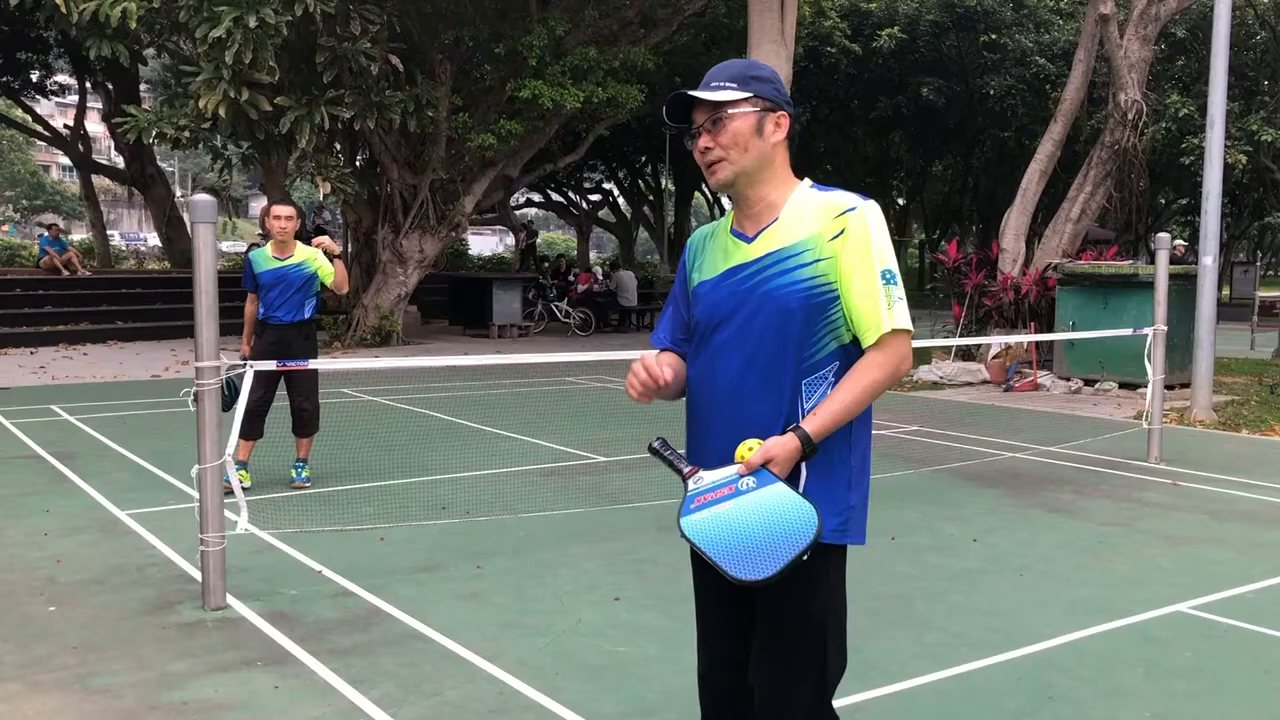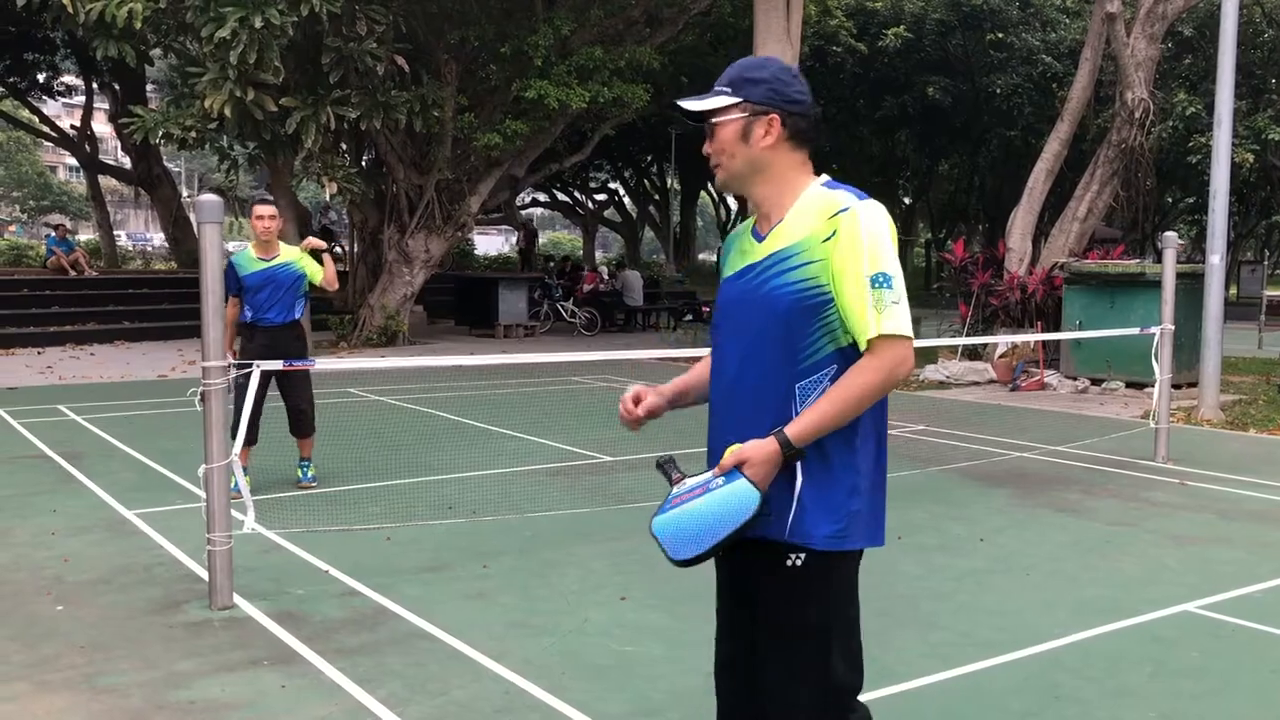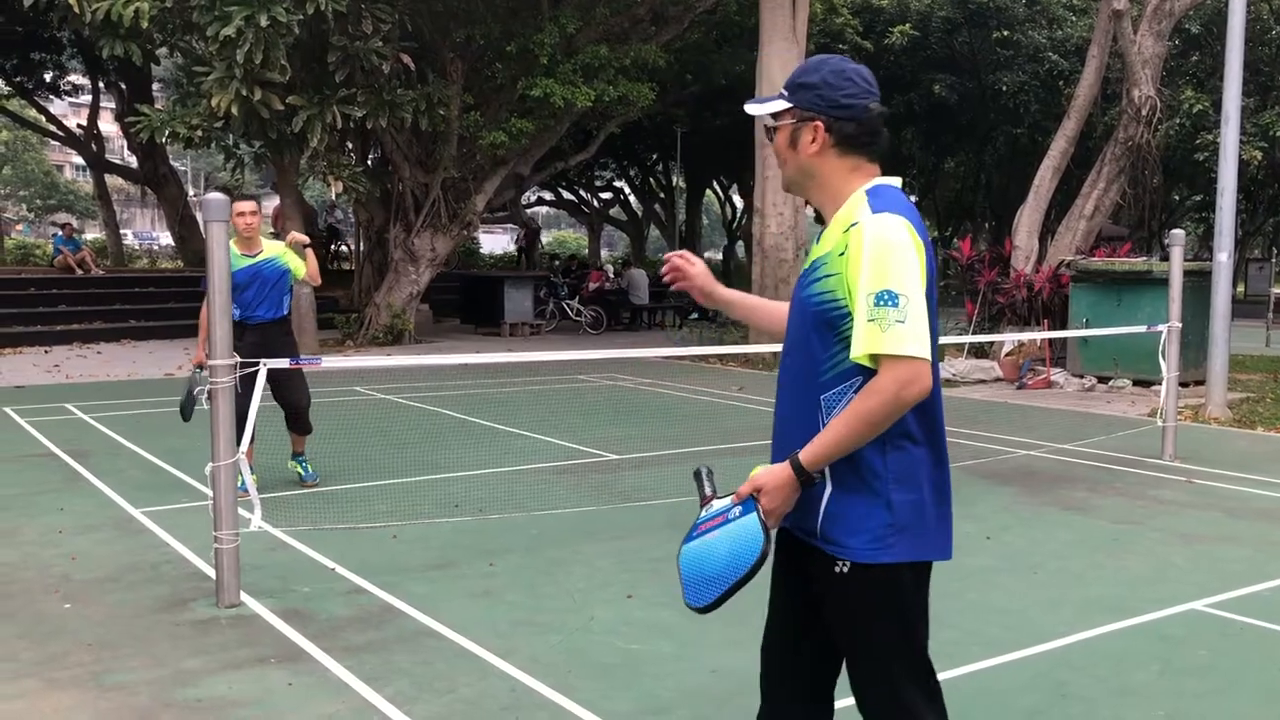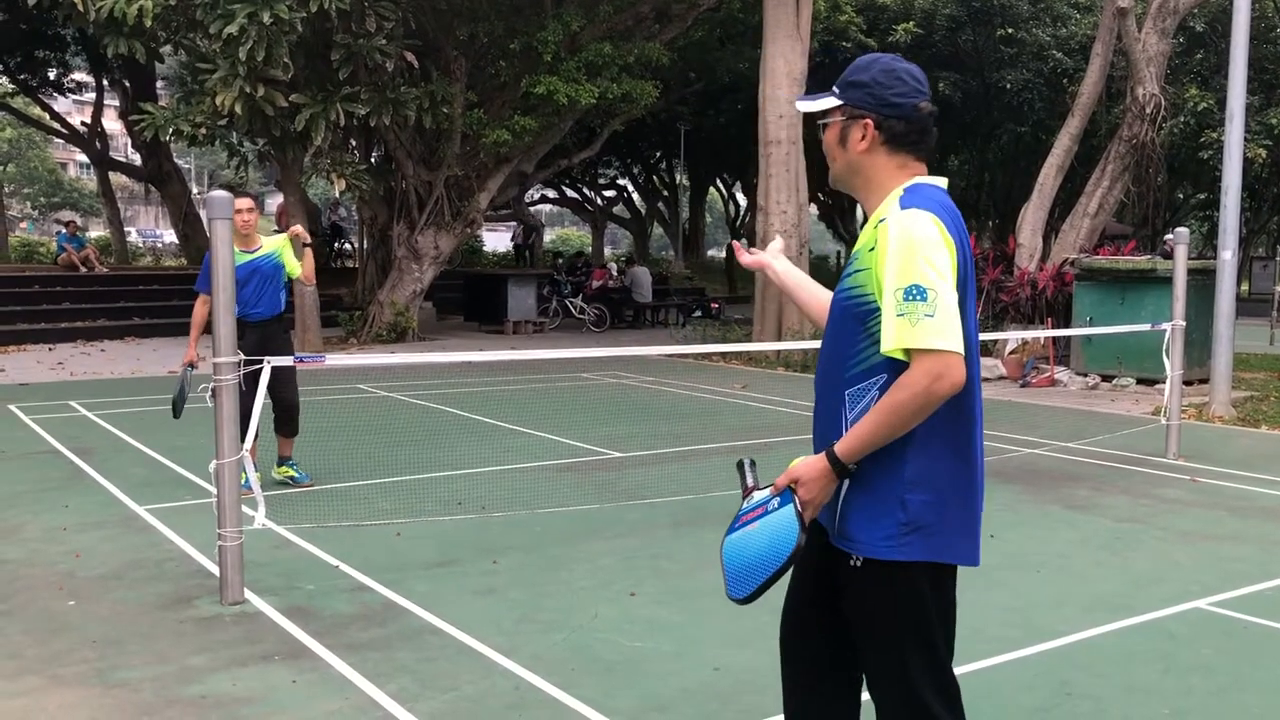
dt=0.3s
person 1, frame 1
left shoulder: (846, 220)
right shoulder: (701, 246)
left elbow: (892, 350)
left wrist: (799, 438)
right wrist: (653, 375)
left hip: (804, 509)
person 1, frame 2
left shoulder: (850, 220)
right shoulder: (740, 240)
left elbow: (892, 356)
left wrist: (782, 443)
right wrist: (666, 394)
left hip: (811, 514)
person 1, frame 3
left shoulder: (878, 228)
right shoulder: (841, 228)
left elbow: (906, 377)
left wrist: (796, 470)
right wrist: (714, 295)
left hip: (872, 522)
right hip: (818, 515)
person 1, frame 4
left shoulder: (912, 223)
right shoulder: (895, 221)
left elbow: (940, 371)
left wrist: (833, 460)
right wrist: (775, 268)
left hip: (900, 518)
right hip: (854, 508)
right knee: (810, 649)
person 2, frame 1
left shoulder: (312, 255)
right shoulder: (255, 258)
left elbow: (341, 288)
right elbow: (252, 301)
left wrist: (336, 254)
right wrist: (246, 341)
left hip: (300, 336)
right hip: (267, 336)
left knee: (305, 404)
right knee: (254, 403)
left ankle: (301, 465)
right ankle: (241, 468)
person 2, frame 2
left shoulder: (298, 256)
right shoulder: (238, 261)
left elbow: (331, 284)
right elbow: (233, 305)
left wrist: (324, 250)
right wrist: (228, 346)
left hip: (290, 338)
right hip: (255, 340)
left knee: (301, 406)
right knee: (246, 408)
left ankle: (306, 464)
right ankle: (240, 473)
person 2, frame 3
left shoulder: (281, 250)
left elbow: (314, 280)
right elbow: (210, 304)
left wrist: (307, 246)
right wrist: (201, 347)
left hip: (279, 334)
right hip: (243, 338)
left knee: (297, 401)
right knee: (241, 408)
left ankle: (299, 458)
right ankle: (247, 473)
person 2, frame 4
left shoulder: (278, 245)
left elbow: (308, 279)
right elbow: (204, 302)
left wrist: (306, 243)
right wrist: (192, 346)
left hip: (276, 332)
right hip: (242, 336)
left knee: (288, 401)
right knee: (244, 406)
left ankle: (285, 464)
right ankle: (249, 470)
